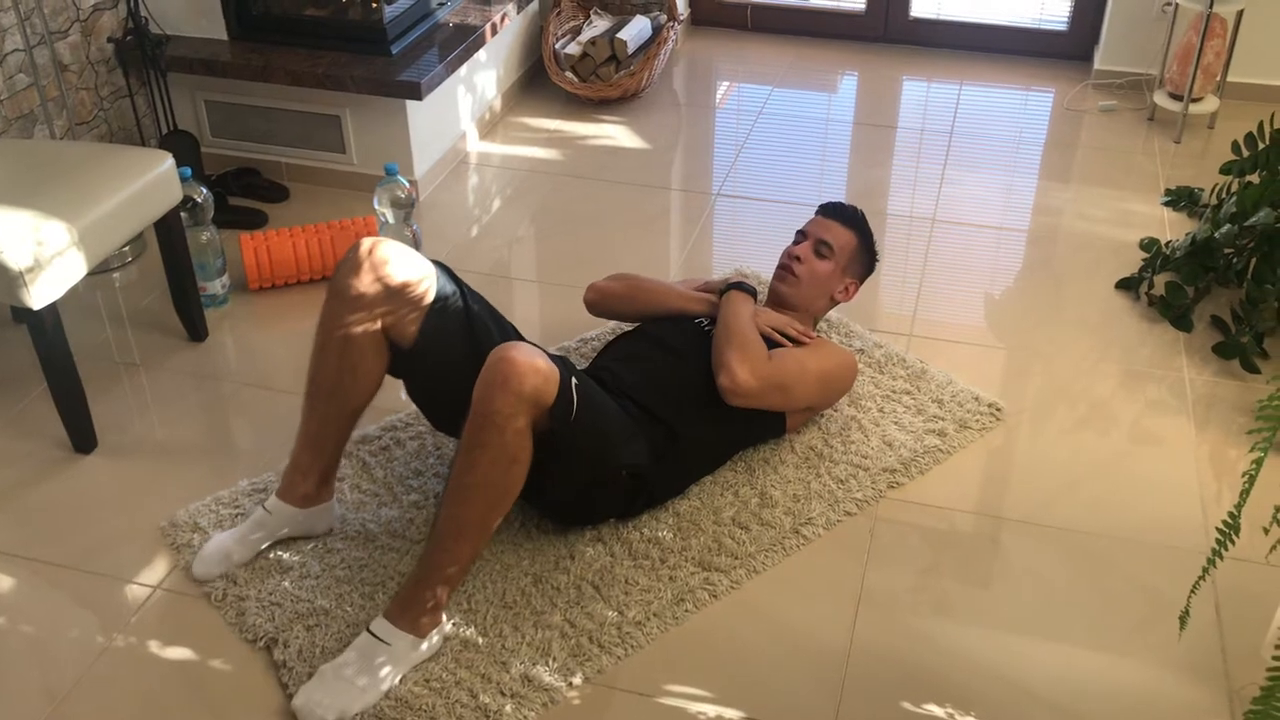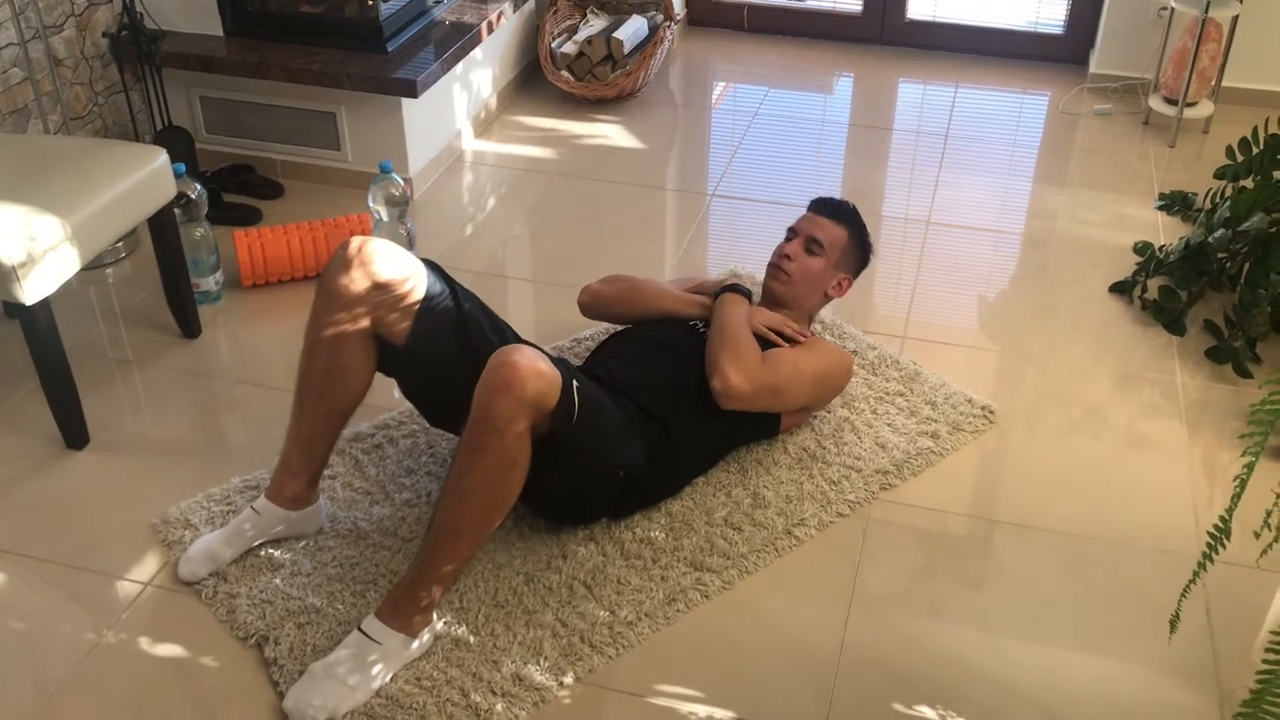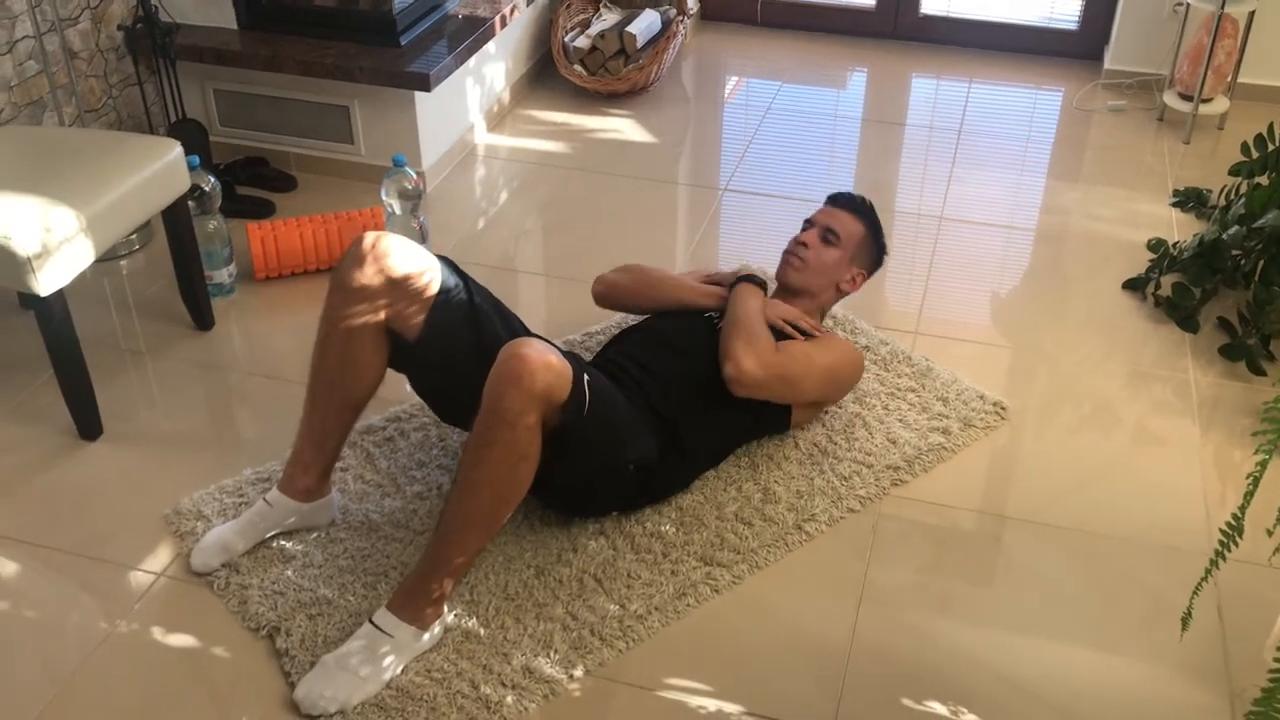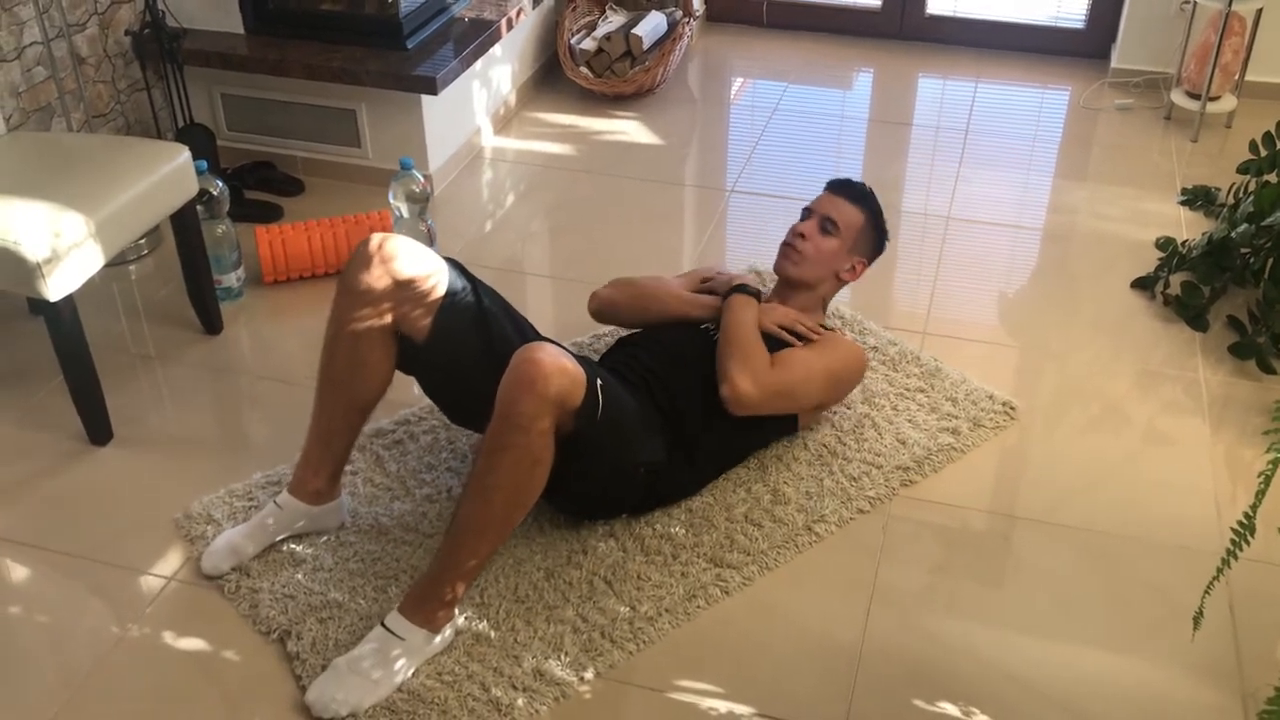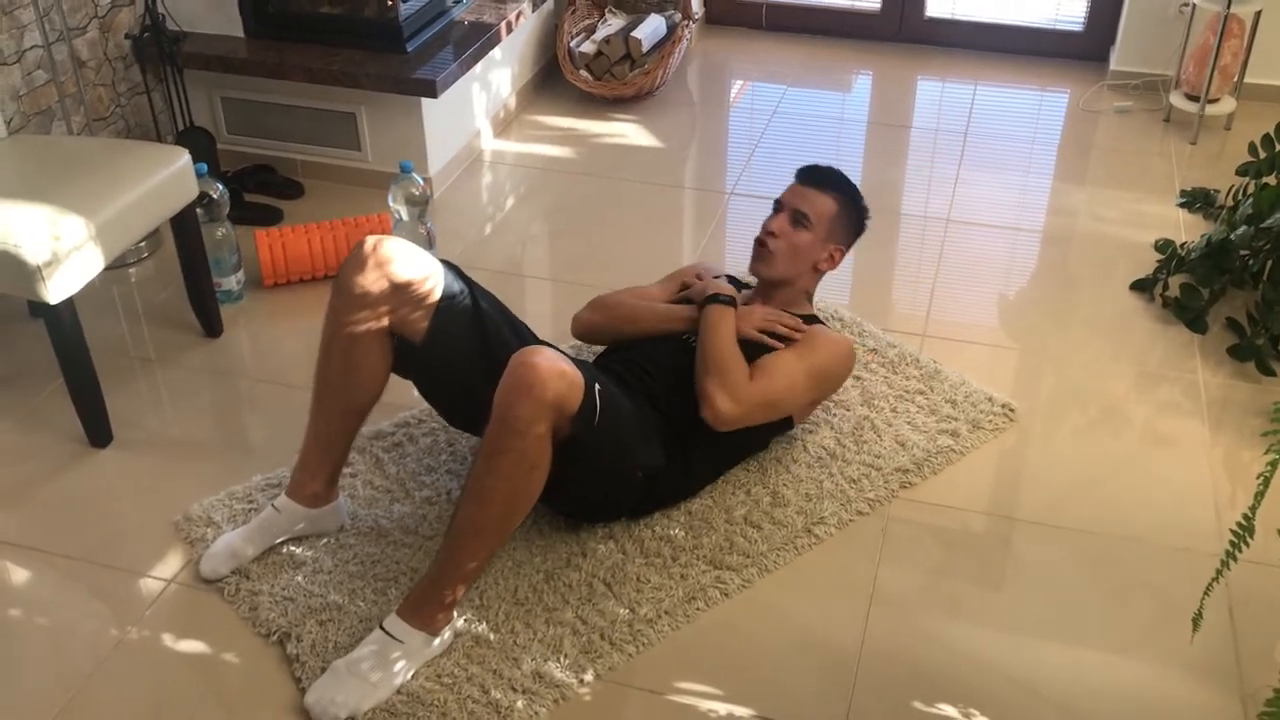
dt=1s
person 1, frame 1
left shoulder: (827, 363)
right shoulder: (729, 296)
left elbow: (739, 380)
right elbow: (601, 294)
left wrist: (735, 300)
right wrist: (724, 299)
left hip: (622, 459)
right hip: (556, 411)
left knee: (515, 368)
right knee: (376, 267)
left ankle: (412, 621)
right ankle: (302, 498)
person 1, frame 2
left shoulder: (822, 361)
right shoulder: (724, 300)
left elbow: (732, 382)
right elbow: (597, 296)
left wrist: (731, 299)
right wrist: (714, 300)
left hip: (617, 458)
right hip: (553, 407)
left knee: (518, 372)
right knee: (365, 265)
left ankle: (405, 618)
right ankle: (292, 498)
person 1, frame 3
left shoulder: (832, 357)
right shoulder: (726, 289)
left elbow: (744, 368)
right elbow: (608, 286)
left wrist: (746, 290)
right wrist: (730, 292)
left hip: (625, 450)
right hip: (565, 399)
left knee: (528, 365)
right knee: (379, 259)
left ankle: (416, 611)
right ankle: (303, 490)
person 1, frame 4
left shoulder: (836, 356)
right shoulder: (725, 284)
left elbow: (741, 391)
right elbow: (605, 301)
left wrist: (738, 298)
right wrist: (724, 302)
left hip: (635, 455)
right hip: (559, 403)
left knee: (542, 370)
right knee: (385, 262)
left ankle: (427, 614)
right ankle: (313, 494)
person 1, frame 5
left shoulder: (822, 349)
right shoulder: (712, 281)
left elbow: (721, 409)
right elbow: (587, 321)
left wrist: (716, 305)
right wrist: (706, 310)
left hip: (632, 460)
right hip: (563, 409)
left knee: (539, 375)
right knee: (380, 264)
left ankle: (425, 617)
right ankle: (311, 497)
